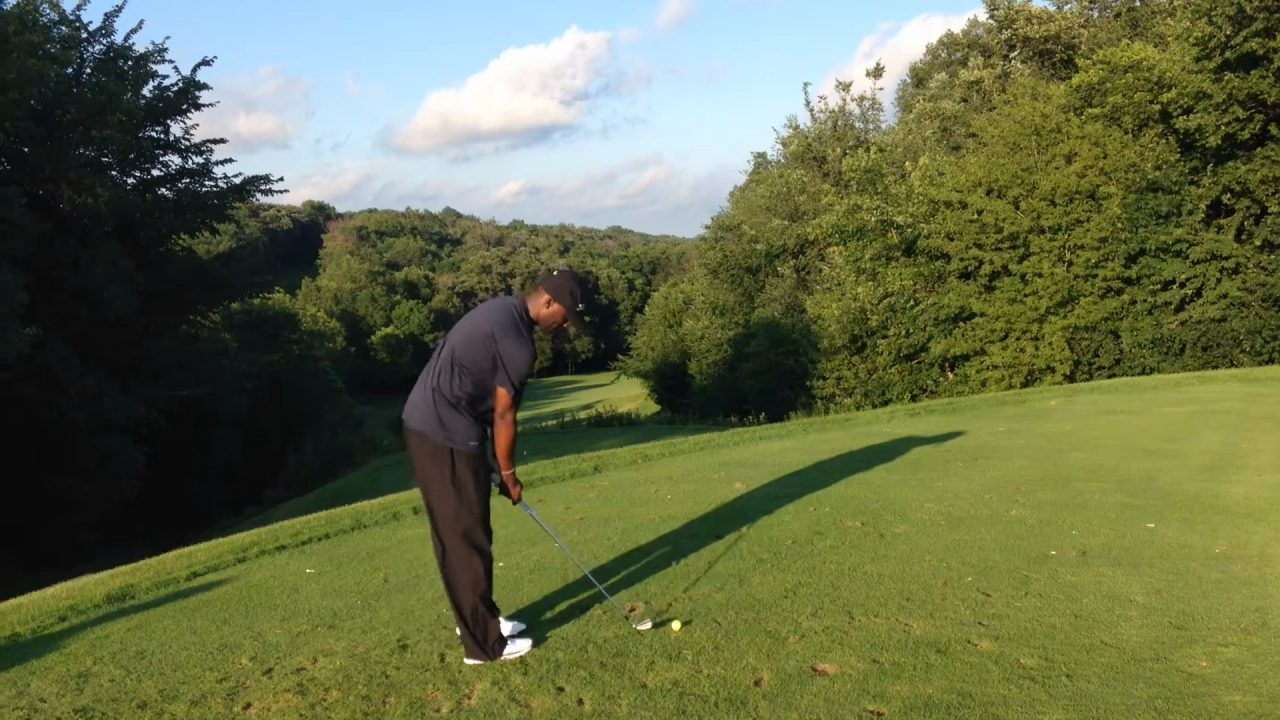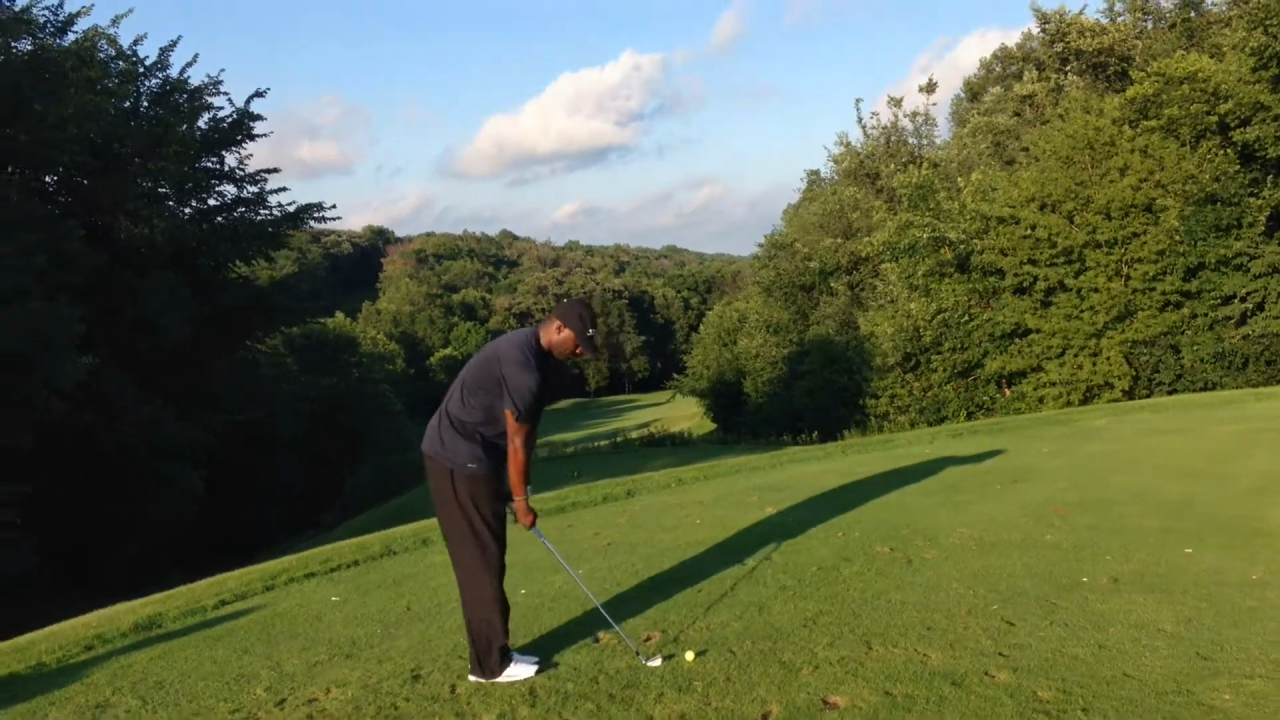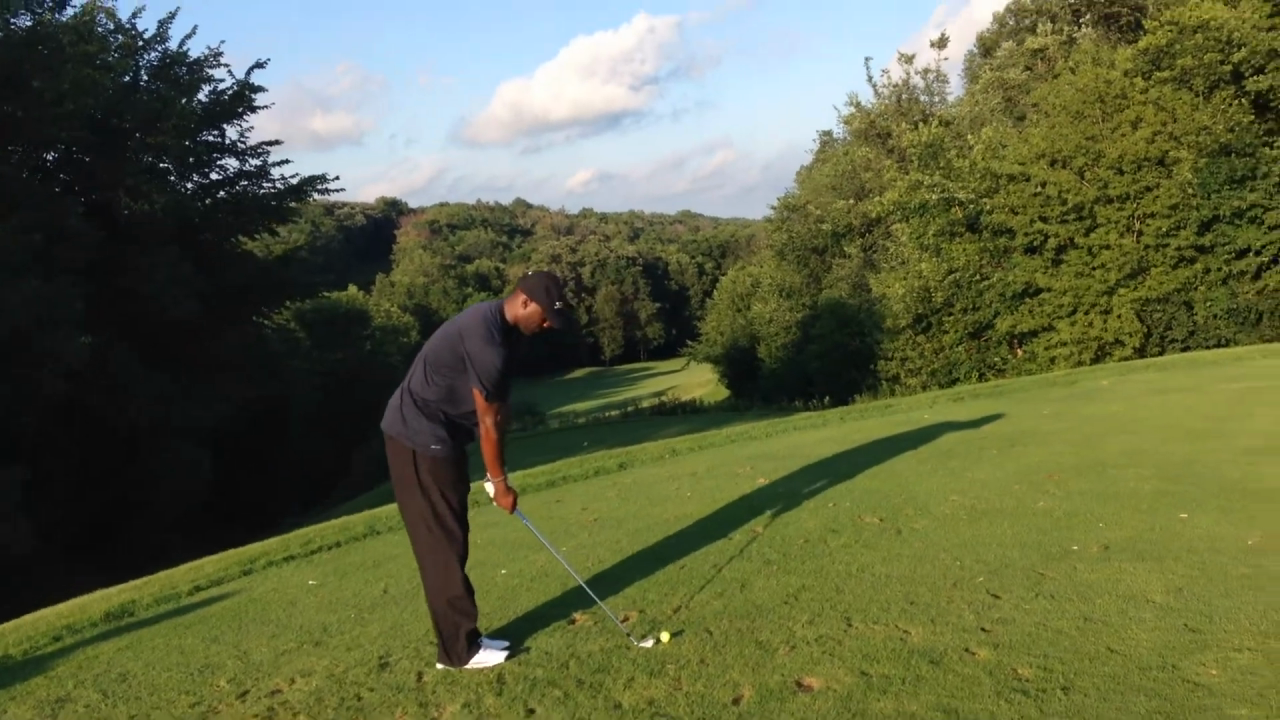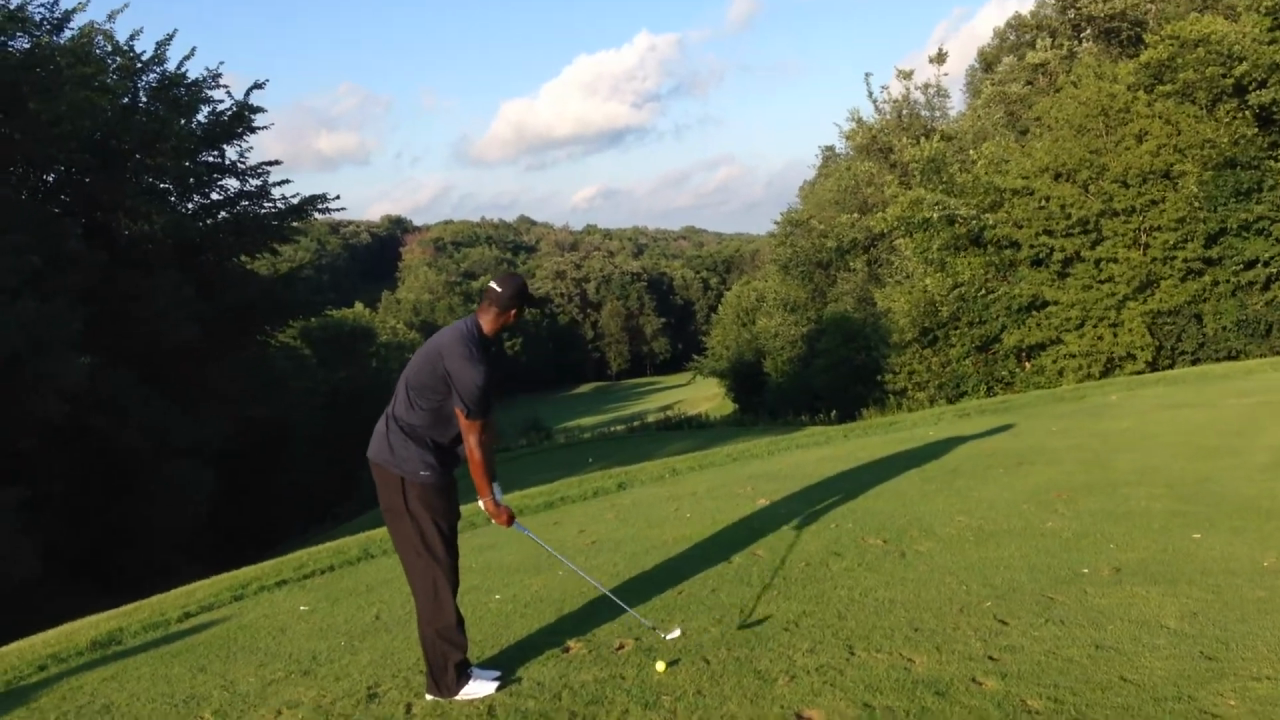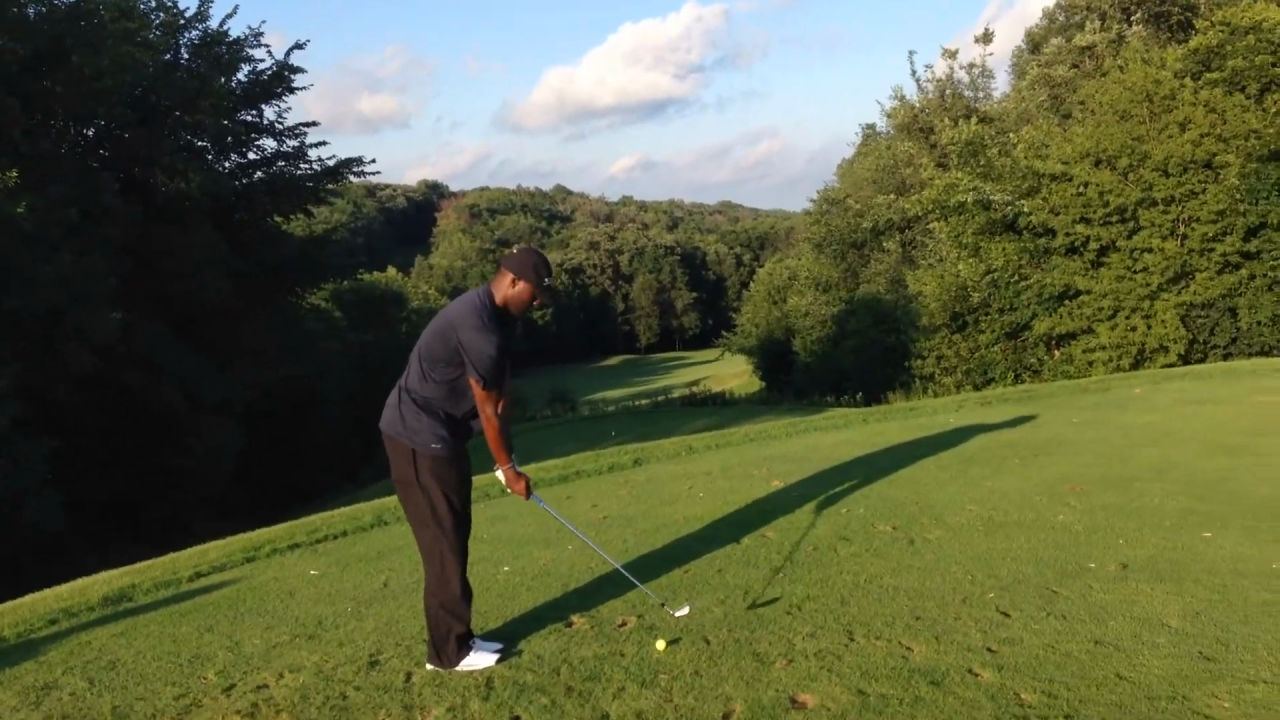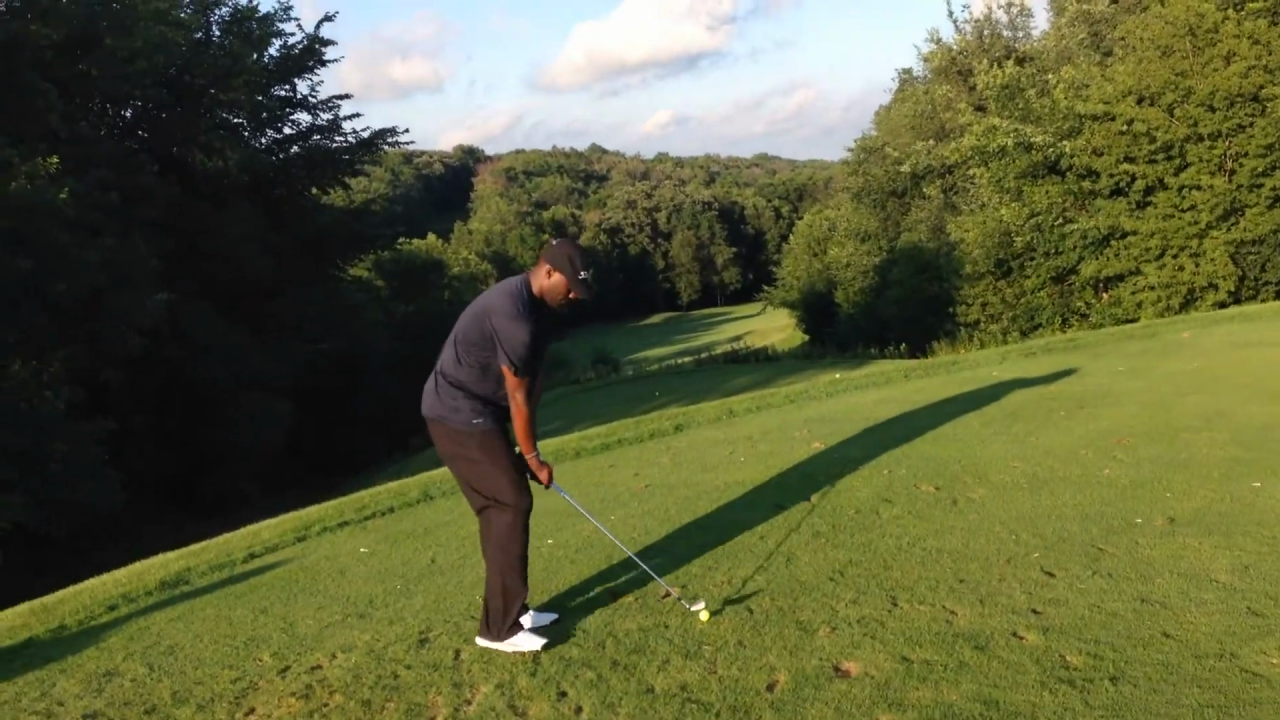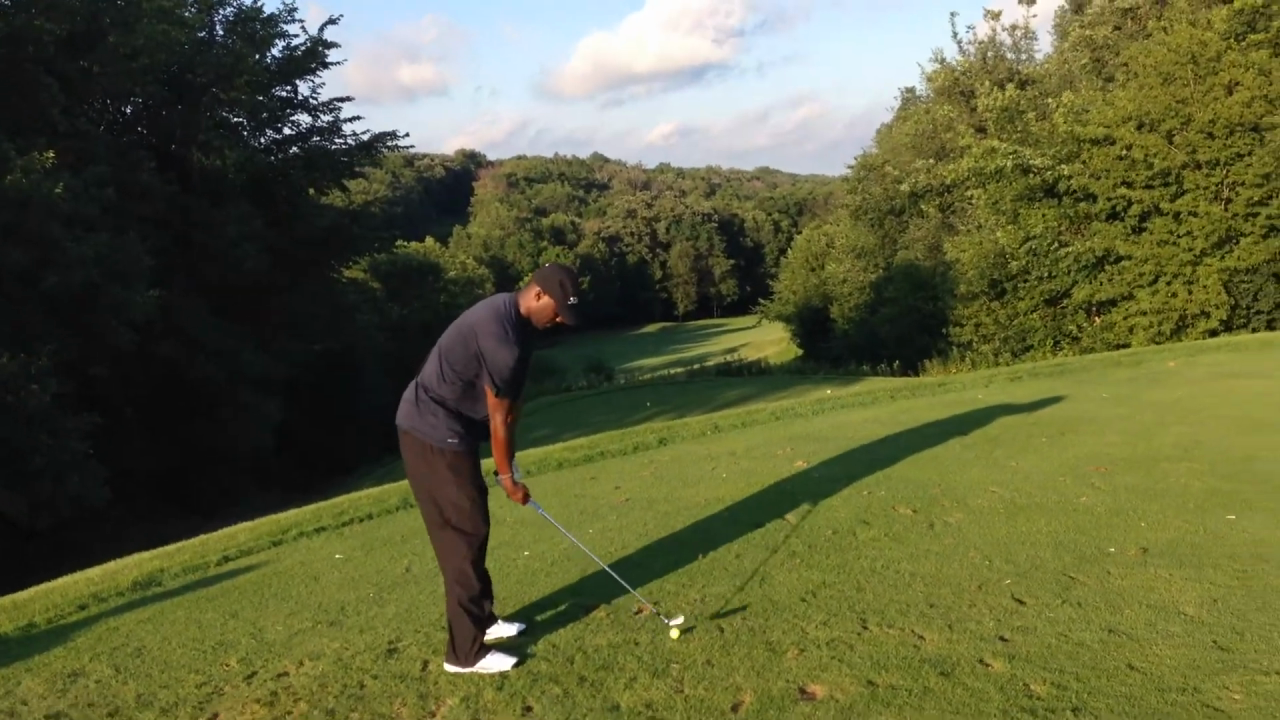
dt=0.7s
person 1, frame 1
left shoulder: (502, 308)
right shoulder: (517, 342)
right elbow: (504, 416)
left wrist: (494, 461)
right wrist: (508, 474)
left hip: (422, 422)
right hip: (448, 437)
left knee: (455, 535)
right knee: (466, 541)
left ankle: (474, 617)
right ankle: (484, 644)
person 1, frame 2
left shoulder: (527, 347)
right shoulder: (523, 366)
left elbow: (522, 435)
right elbow: (516, 441)
left wrist: (518, 489)
right wrist: (521, 501)
left hip: (471, 456)
right hip: (459, 459)
left knee: (488, 558)
right knee: (481, 561)
left ankle: (495, 650)
right ankle: (490, 663)
person 1, frame 3
left shoulder: (493, 321)
right shoulder: (487, 339)
left elbow: (498, 409)
right elbow: (488, 420)
left wrist: (498, 472)
right wrist: (499, 482)
left hip: (437, 435)
right hip: (419, 439)
left knee: (450, 540)
right knee: (442, 544)
left ankle: (464, 636)
right ankle: (458, 649)
person 1, frame 4
left shoulder: (468, 338)
right shoulder: (467, 358)
left elbow: (483, 426)
right elbow: (472, 439)
left wrist: (492, 485)
right wrist: (489, 501)
left hip: (419, 460)
right hip: (407, 464)
left knee: (441, 569)
right knee: (434, 572)
left ankle: (454, 666)
right ankle: (448, 680)
person 1, frame 5
left shoulder: (492, 313)
right shoulder: (479, 327)
left elbow: (501, 393)
right elbow: (488, 408)
left wrist: (508, 458)
right wrist: (508, 469)
left hip: (438, 433)
right hip: (420, 437)
left knee: (454, 538)
right knee: (444, 543)
left ankle: (458, 636)
right ankle: (448, 650)
person 1, frame 6
left shoulder: (529, 301)
right shoulder: (514, 314)
left elbow: (532, 383)
right elbow: (518, 396)
left wrist: (529, 446)
right wrist: (532, 457)
left hip: (478, 411)
right hip: (459, 413)
left knee: (504, 507)
right knee: (510, 507)
left ankle: (512, 610)
right ankle: (499, 628)
person 1, frame 7
left shoulder: (510, 316)
right shoulder: (502, 335)
left elbow: (509, 404)
right elbow: (499, 416)
left wrist: (509, 464)
right wrist: (507, 477)
left hip: (448, 427)
right hip: (433, 431)
left knee: (470, 529)
right knee: (463, 535)
left ankle: (481, 619)
right ankle: (466, 651)
